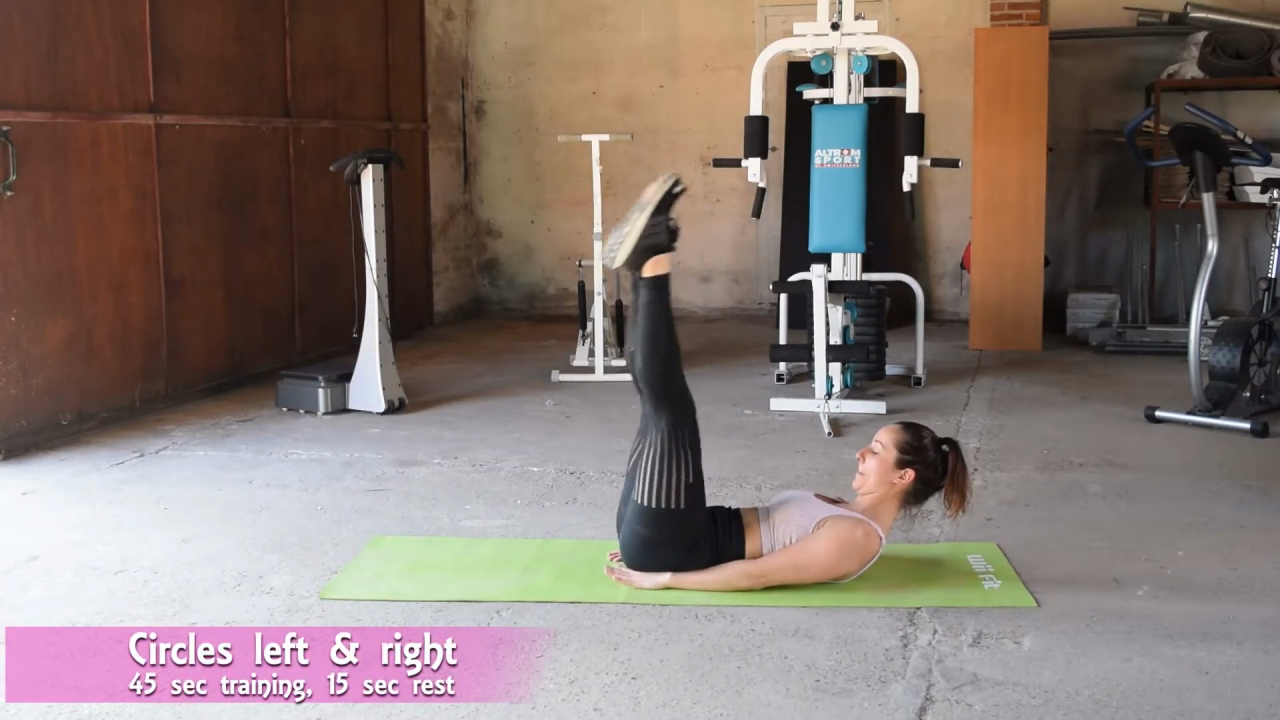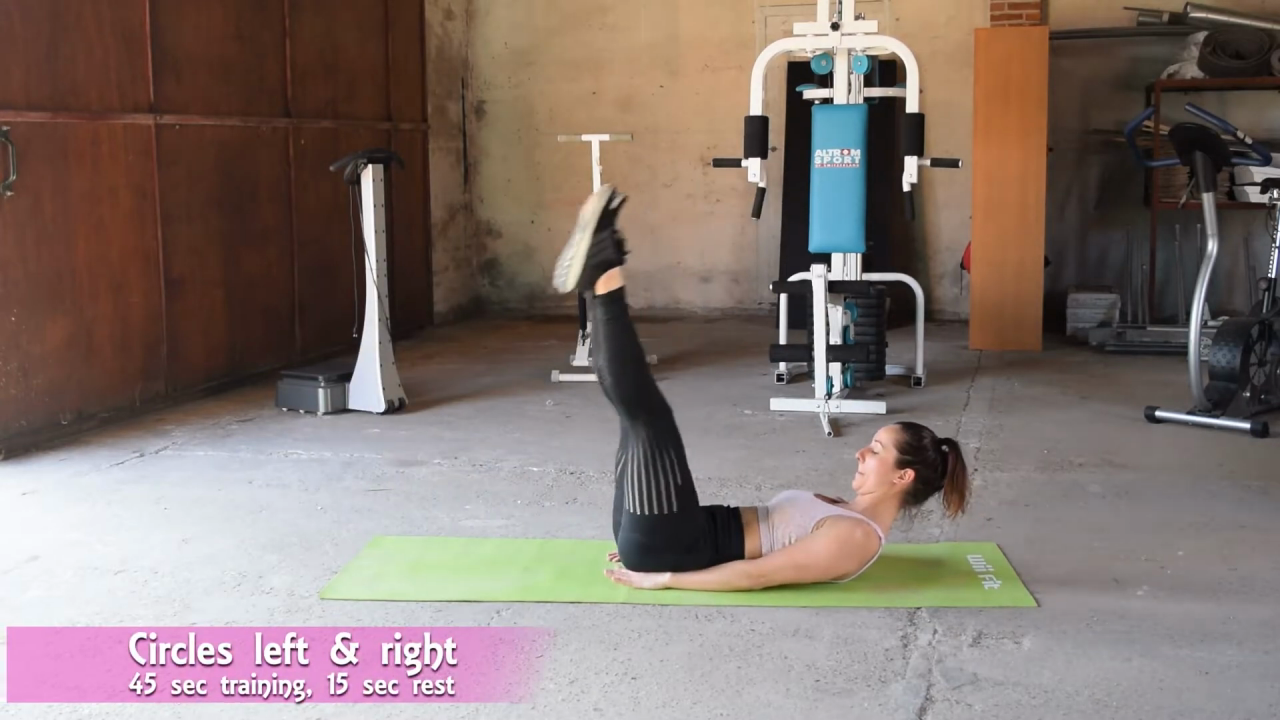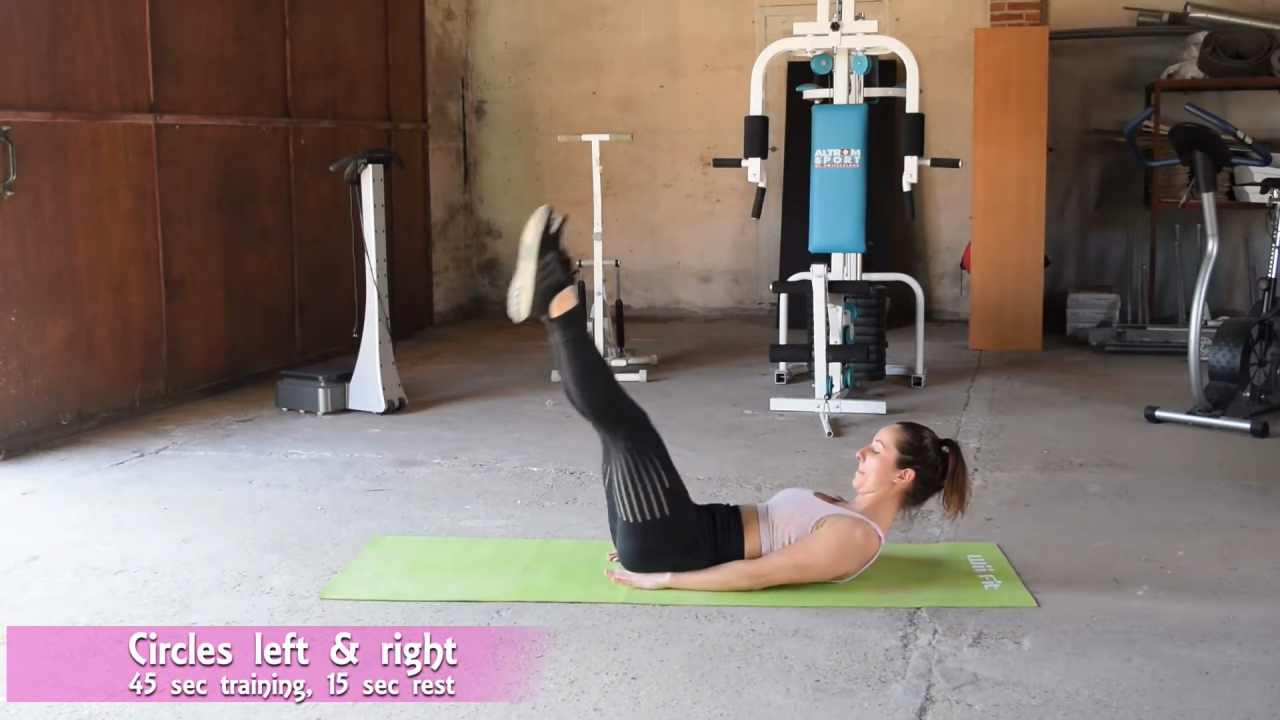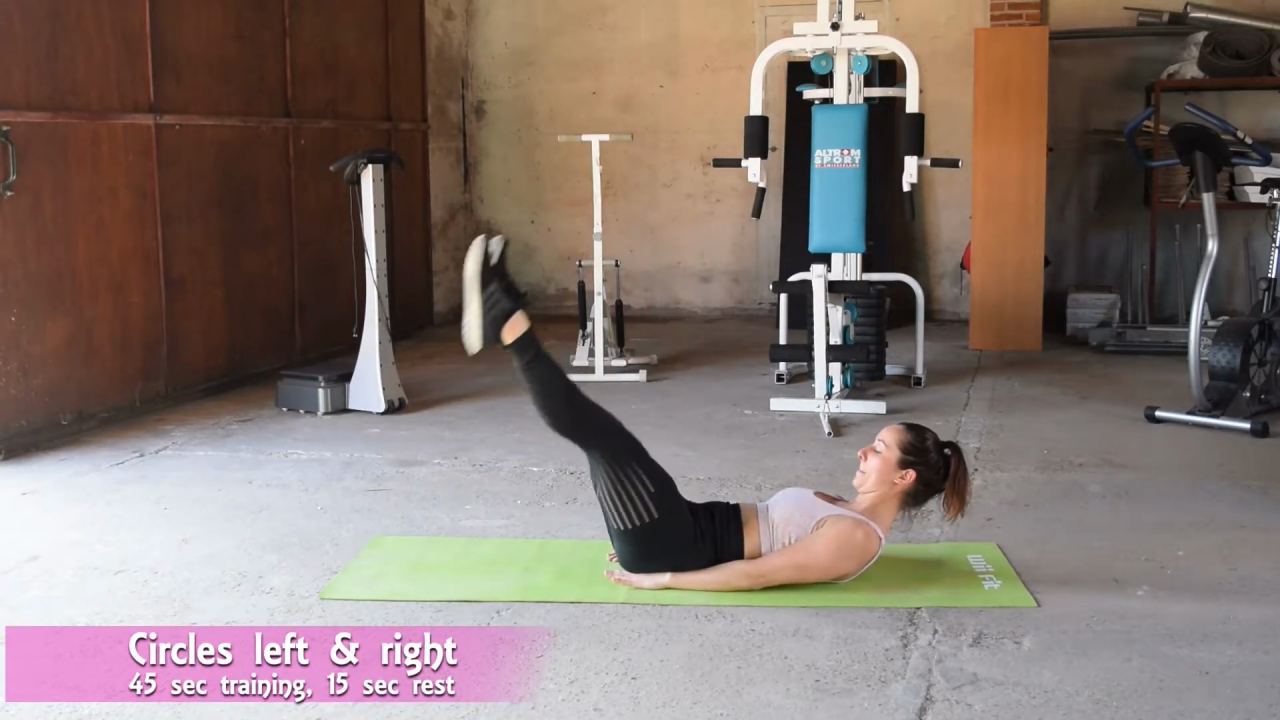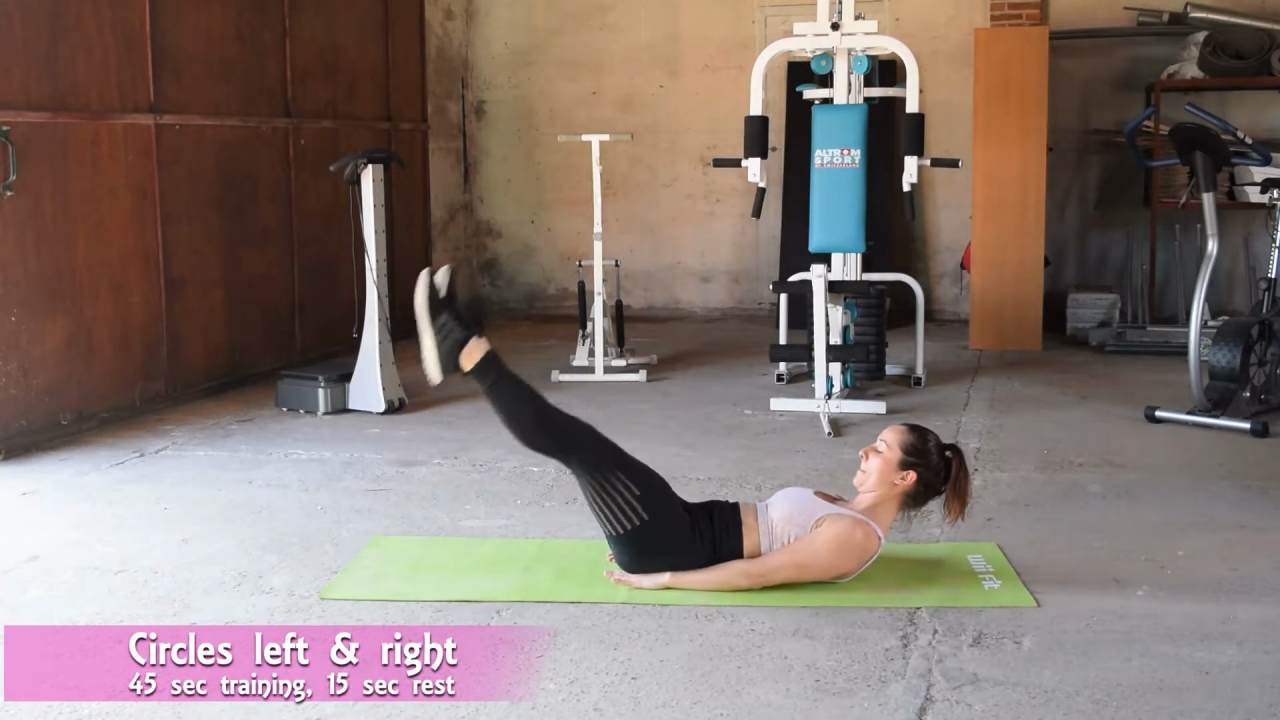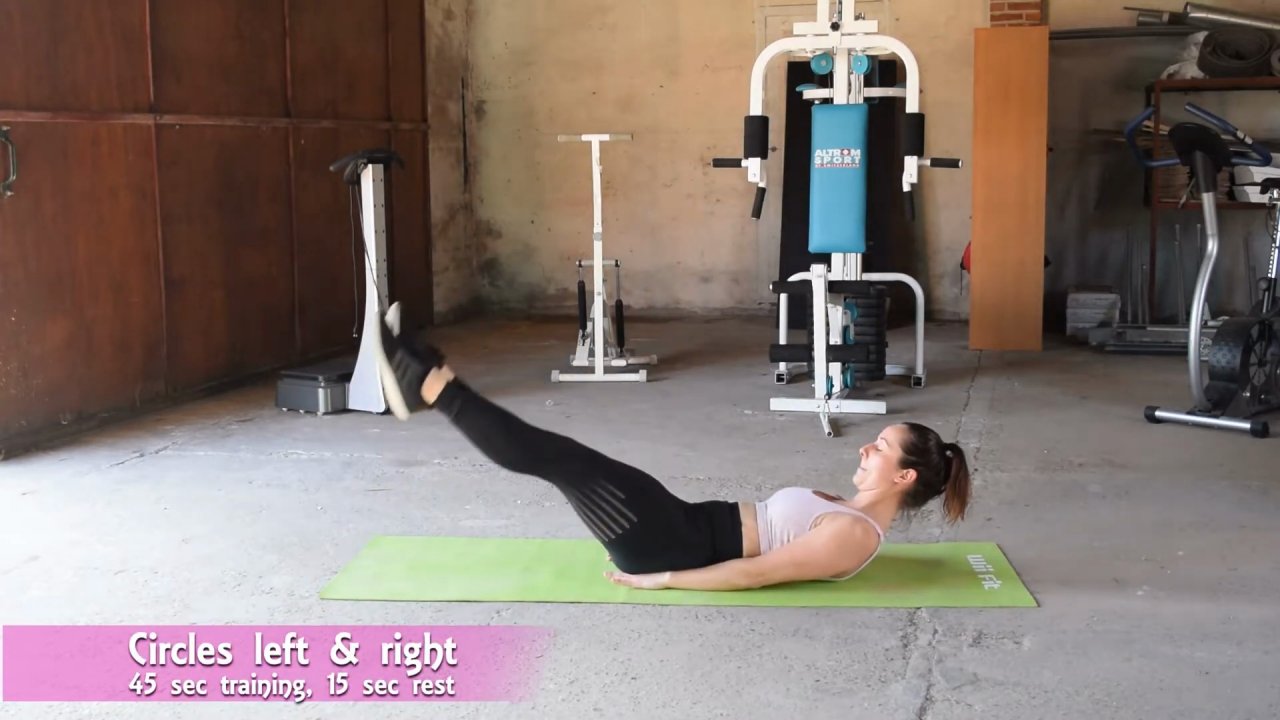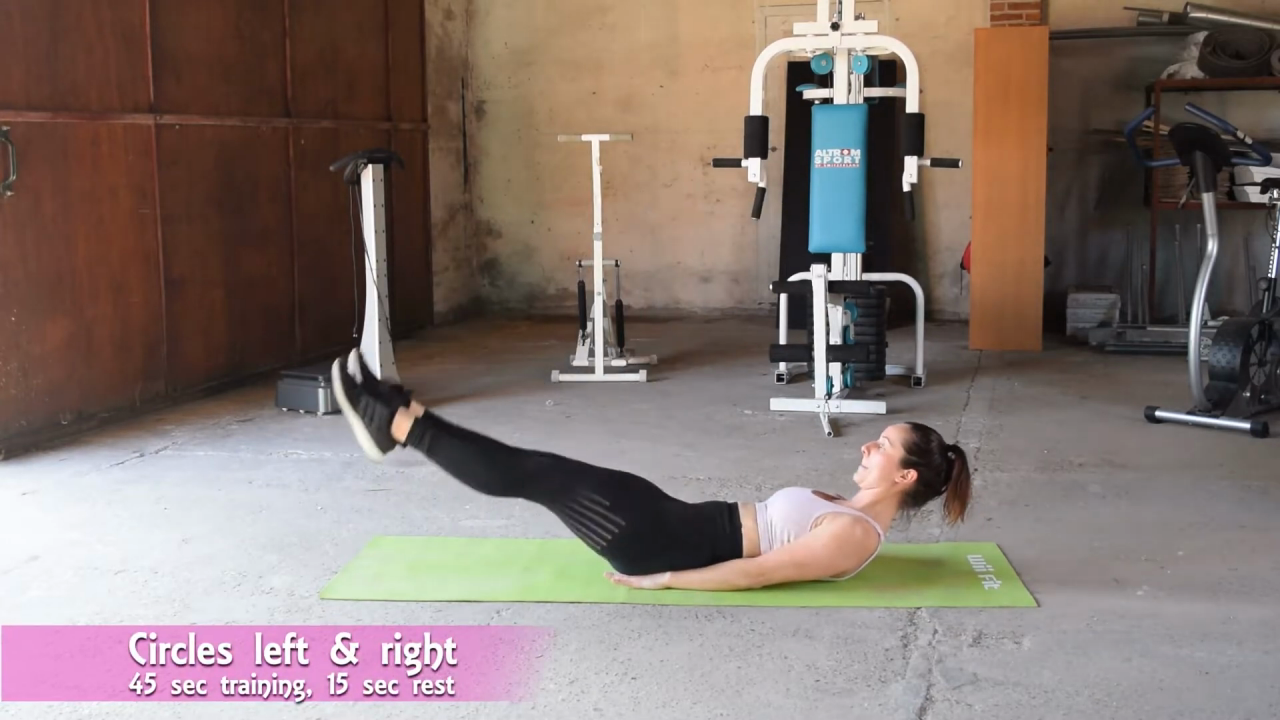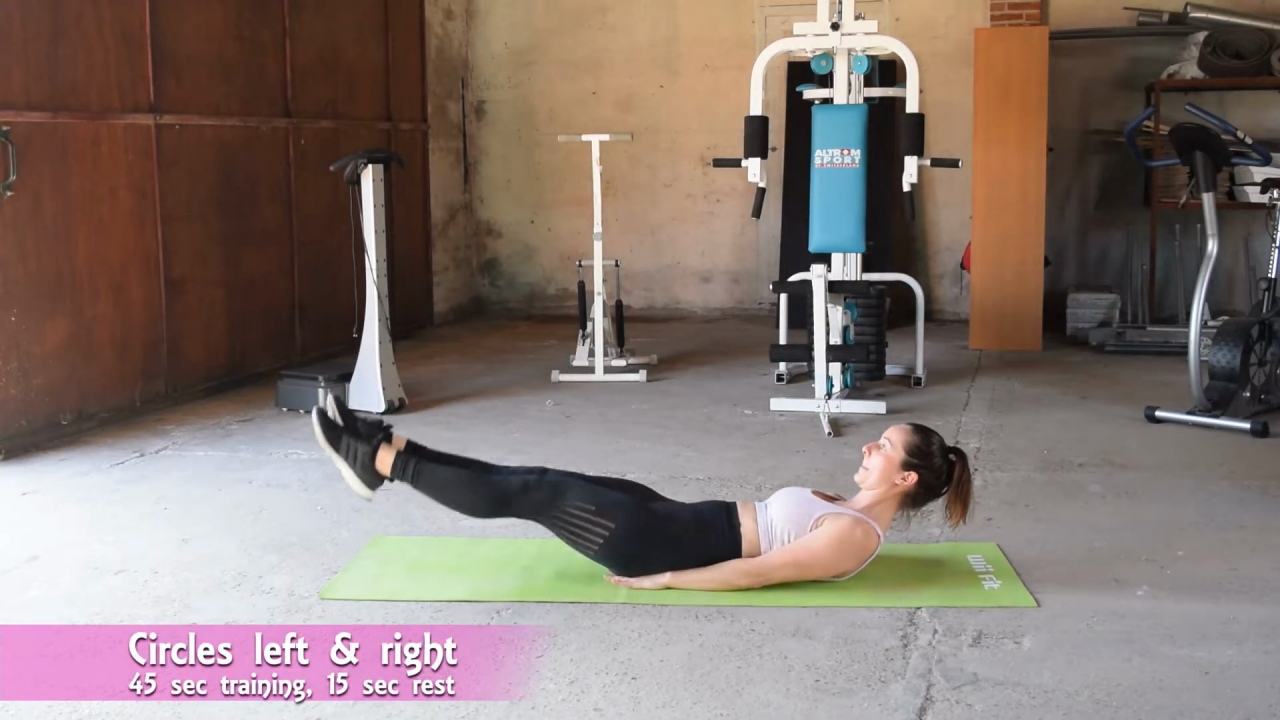
dt=0.1s
person 1, frame 1
left shoulder: (857, 536)
right shoulder: (850, 512)
left elbow: (762, 573)
left wrist: (657, 577)
left hip: (666, 548)
left knee: (670, 405)
left ankle: (653, 261)
person 1, frame 2
left shoulder: (855, 538)
right shoulder: (849, 513)
left elbow: (754, 575)
left wrist: (657, 578)
left hip: (663, 549)
right hip: (689, 533)
left knee: (647, 416)
right knee: (637, 405)
left ankle: (603, 274)
person 1, frame 3
left shoulder: (855, 538)
right shoulder: (853, 510)
left elbow: (761, 572)
left wrist: (661, 578)
left hip: (671, 551)
right hip: (702, 533)
left knee: (621, 423)
left ankle: (556, 298)
right ankle: (554, 297)
person 1, frame 4
left shoulder: (856, 538)
right shoulder: (855, 511)
left elbow: (757, 573)
left wrist: (662, 578)
left hip: (679, 548)
right hip: (696, 529)
left knee: (598, 434)
right knee: (594, 430)
left ankle: (509, 323)
right ankle: (508, 317)
person 1, frame 5
left shoulder: (857, 537)
right shoulder: (849, 510)
left elbow: (761, 573)
left wrist: (664, 578)
left hip: (683, 541)
right hip: (697, 526)
left knee: (579, 445)
right knee: (581, 445)
left ankle: (464, 352)
right ankle: (464, 352)
person 1, frame 6
left shoulder: (856, 535)
right shoulder: (849, 510)
left elbow: (758, 571)
left wrist: (663, 577)
left hip: (676, 544)
right hip: (688, 525)
left knee: (558, 458)
right knee: (564, 456)
left ankle: (430, 383)
right ankle: (431, 377)
person 1, frame 7
left shoulder: (854, 534)
right shoulder: (850, 505)
left elbow: (761, 571)
left wrist: (664, 577)
left hip: (670, 541)
right hip: (687, 522)
left knee: (544, 476)
right knee: (551, 468)
left ankle: (399, 426)
right ankle: (402, 418)
person 1, frame 8
left shoulder: (853, 535)
right shoulder: (851, 509)
left elbow: (761, 572)
left wrist: (663, 577)
left hip: (671, 545)
right hip: (686, 522)
left knee: (534, 493)
right knee: (545, 483)
left ankle: (383, 458)
right ankle: (386, 451)
